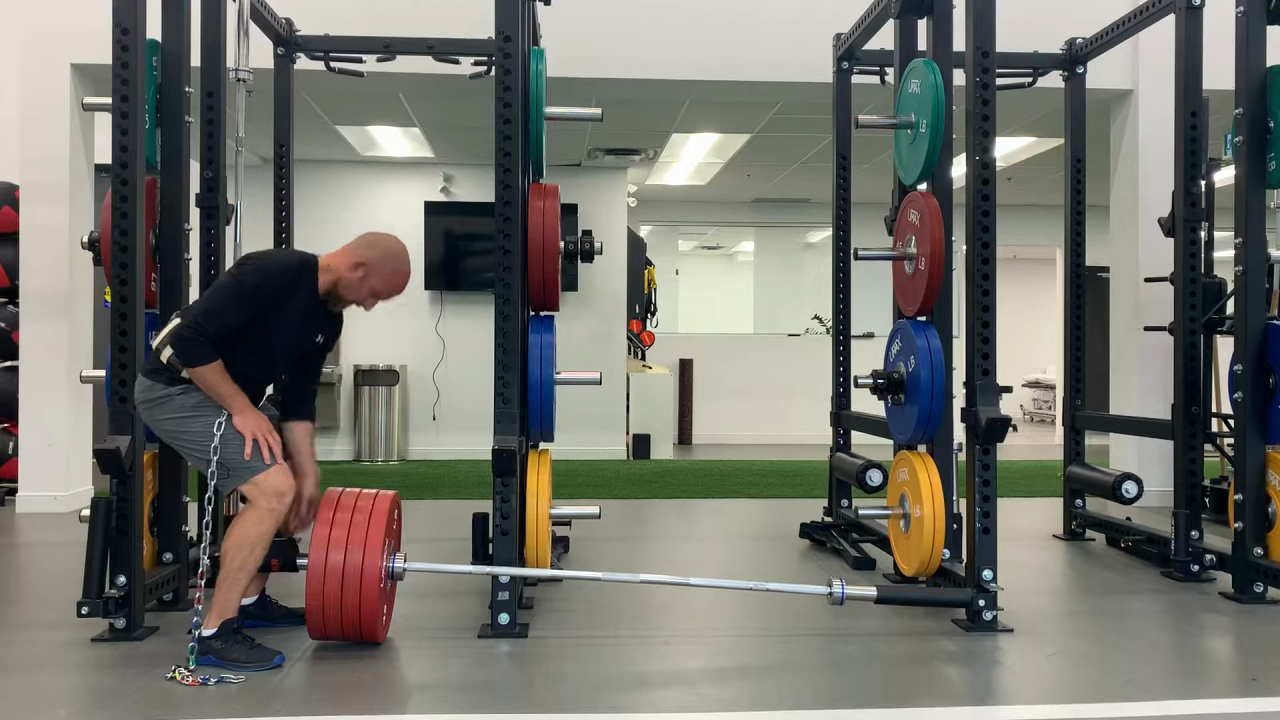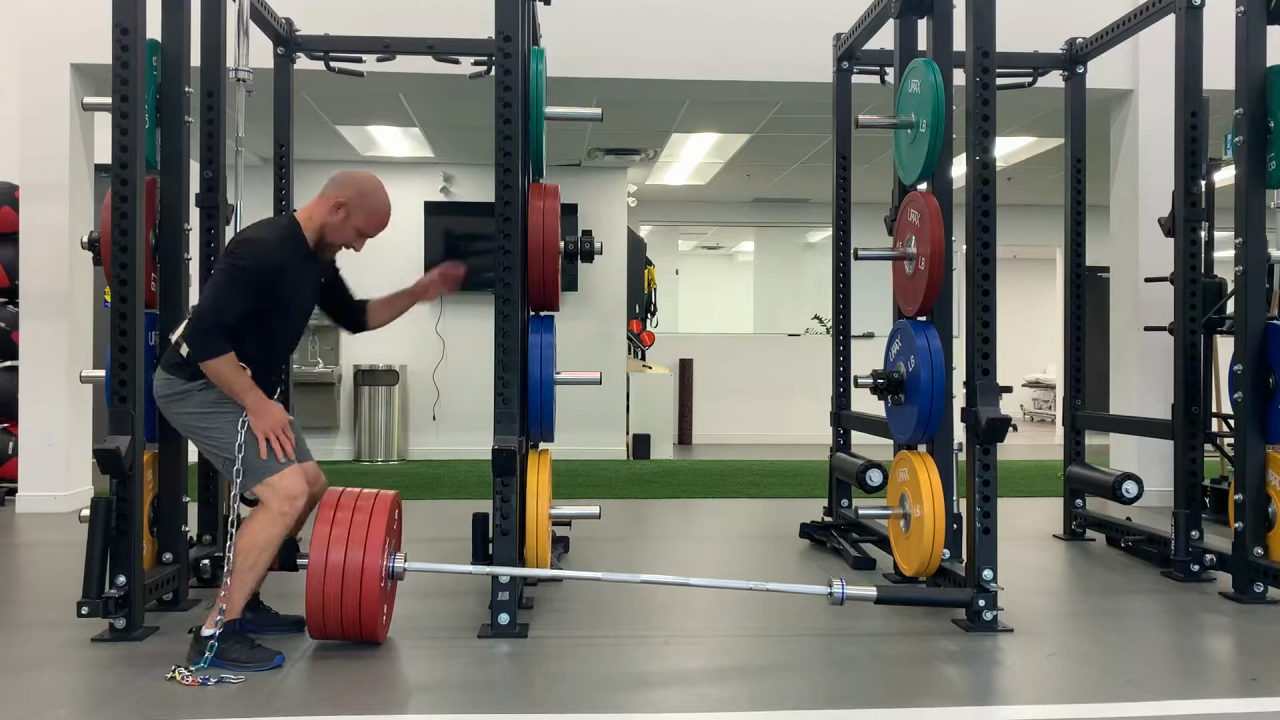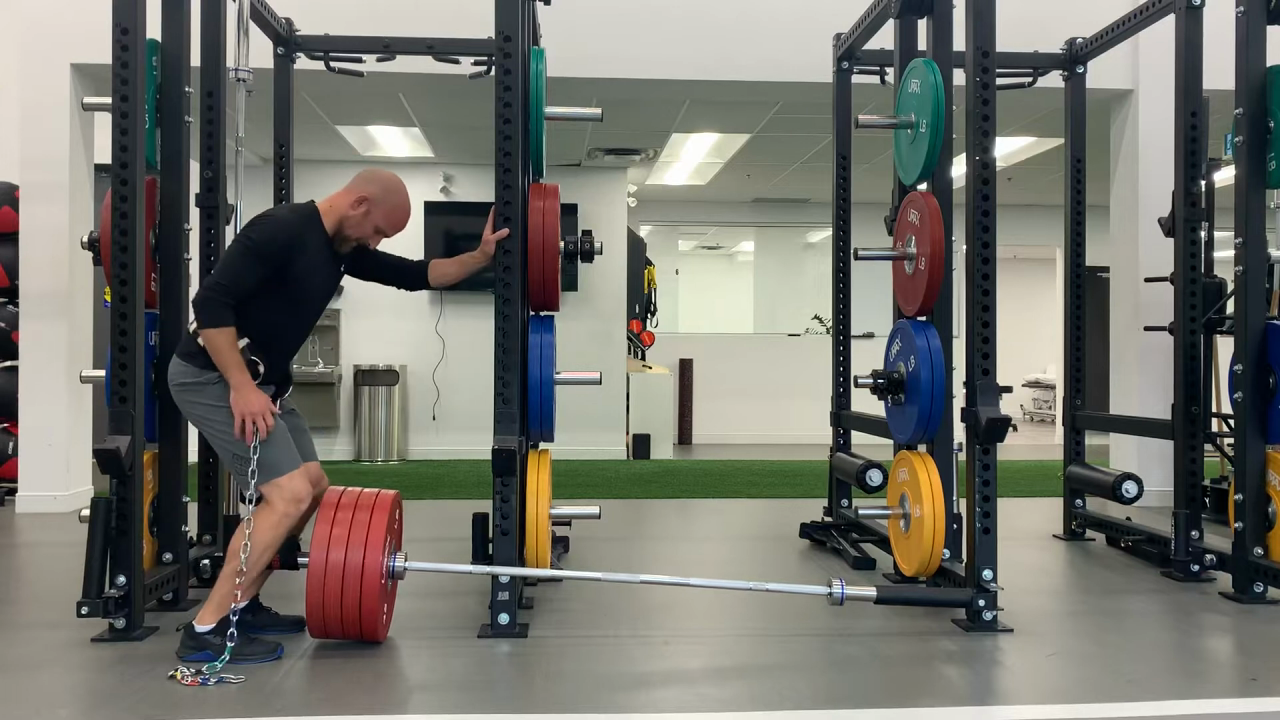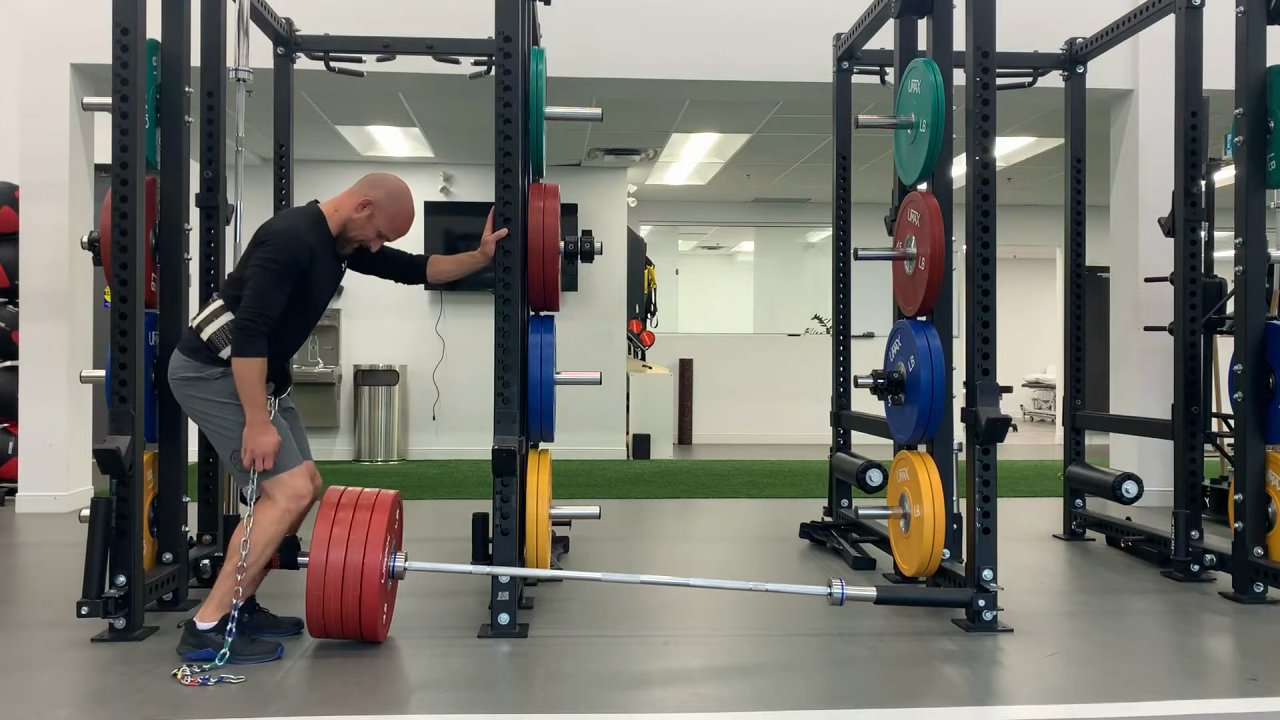
dt=0.4s
person 1, frame 1
left shoulder: (327, 317)
right shoulder: (271, 274)
left elbow: (298, 402)
right elbow: (192, 339)
left wrist: (308, 475)
right wrist: (243, 408)
left hip: (229, 392)
right hip: (176, 387)
left knee: (299, 480)
right knee: (273, 491)
left ankle: (249, 600)
right ankle: (214, 633)
person 1, frame 2
left shoulder: (317, 259)
right shoulder: (265, 248)
left elbow: (353, 317)
right elbow: (202, 335)
left wrist: (417, 294)
right wrist: (257, 406)
left hip: (245, 387)
right hip: (197, 384)
left knee: (308, 486)
right knee: (285, 493)
left ankle: (241, 603)
right ankle: (214, 634)
person 1, frame 3
left shoulder: (340, 246)
right shoulder: (282, 230)
left elbow: (413, 276)
right elbow: (211, 302)
left wrist: (481, 257)
right wrist: (242, 388)
left hip: (260, 377)
right hip: (213, 375)
left knee: (312, 488)
right knee: (287, 496)
left ankle: (243, 605)
right ankle: (206, 631)
person 1, frame 4
left shoulder: (341, 243)
right shoulder: (291, 237)
left elbow: (413, 269)
right elbow: (248, 330)
left wrist: (480, 257)
right wrist: (259, 424)
left hip: (255, 374)
right hip: (213, 369)
left knee: (303, 489)
right knee: (290, 491)
left ankle: (238, 607)
right ankle: (207, 626)
